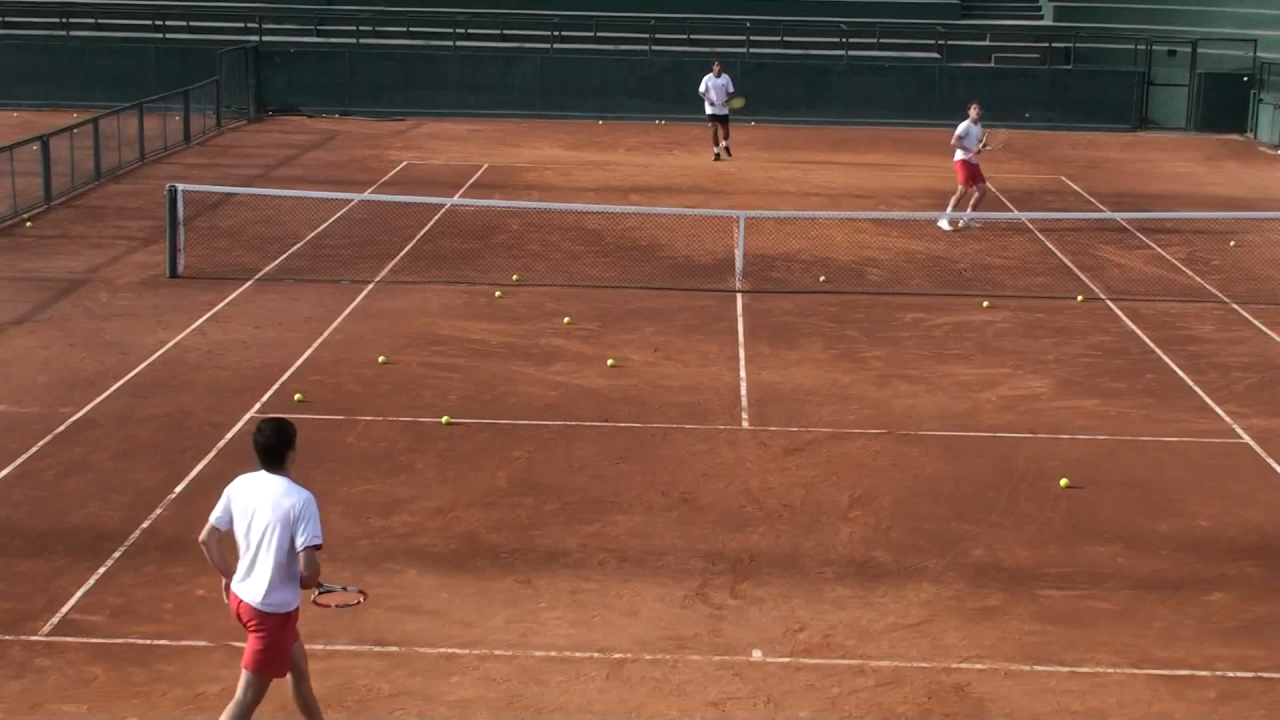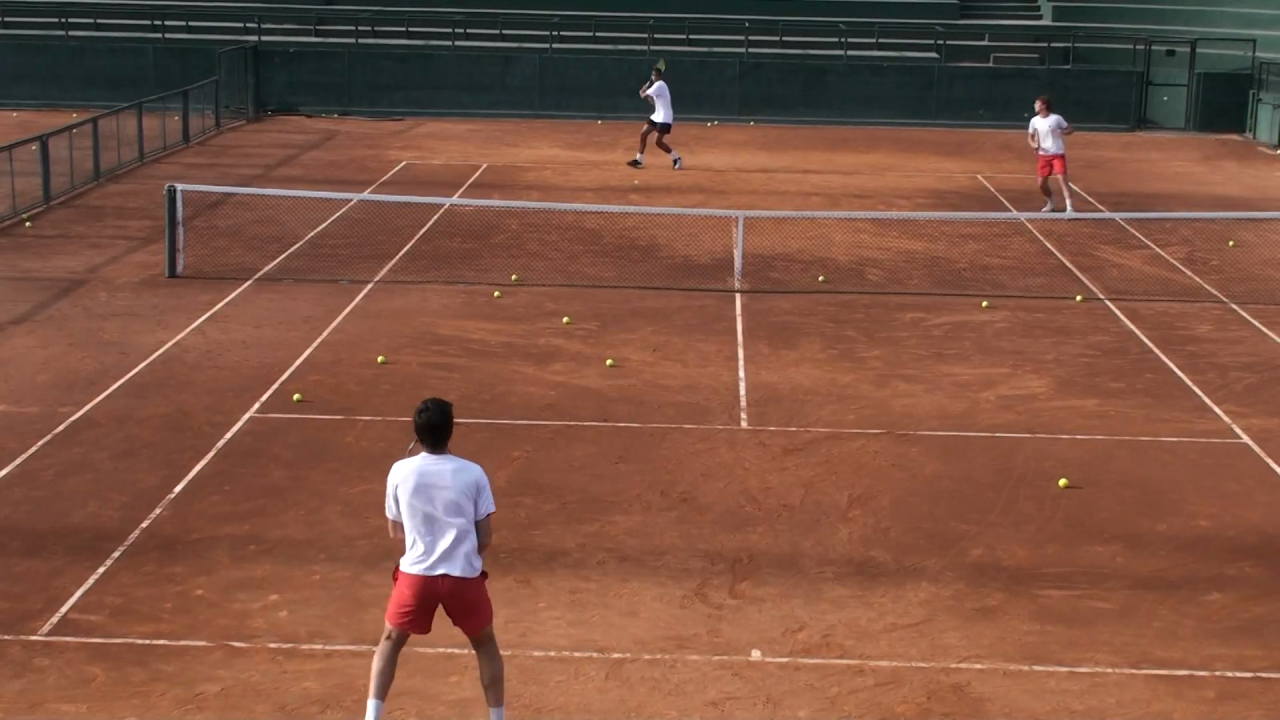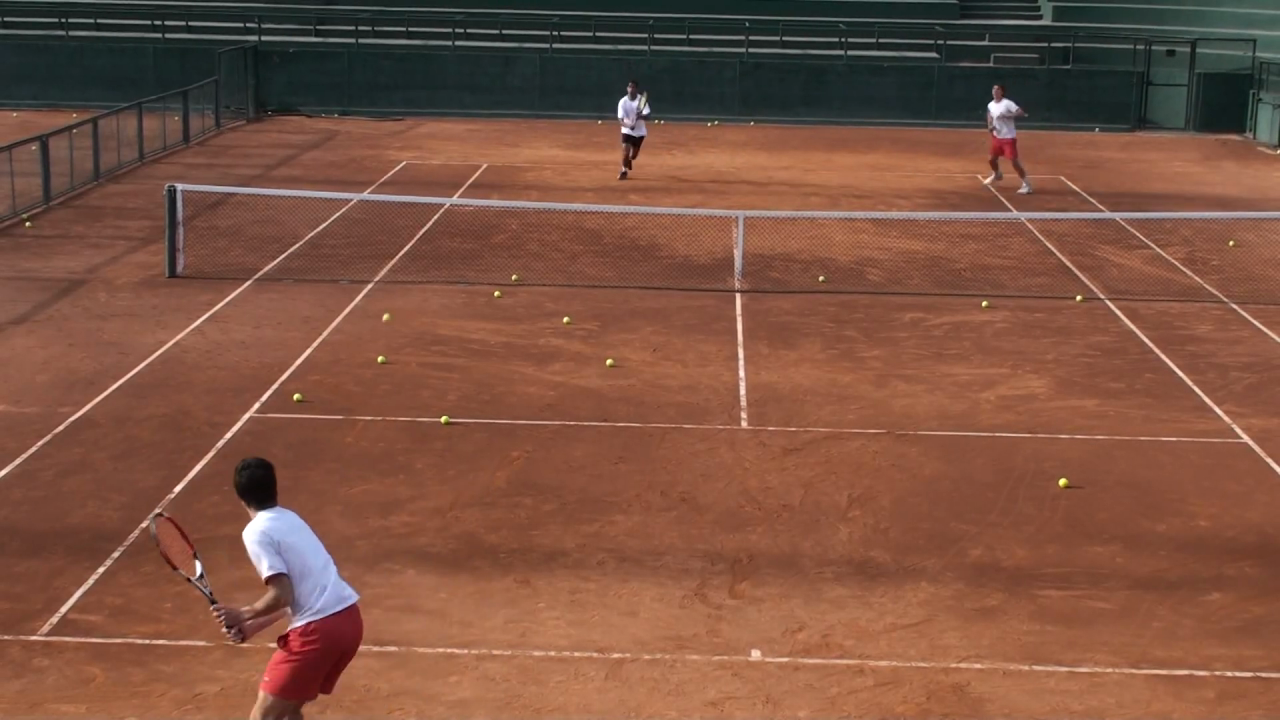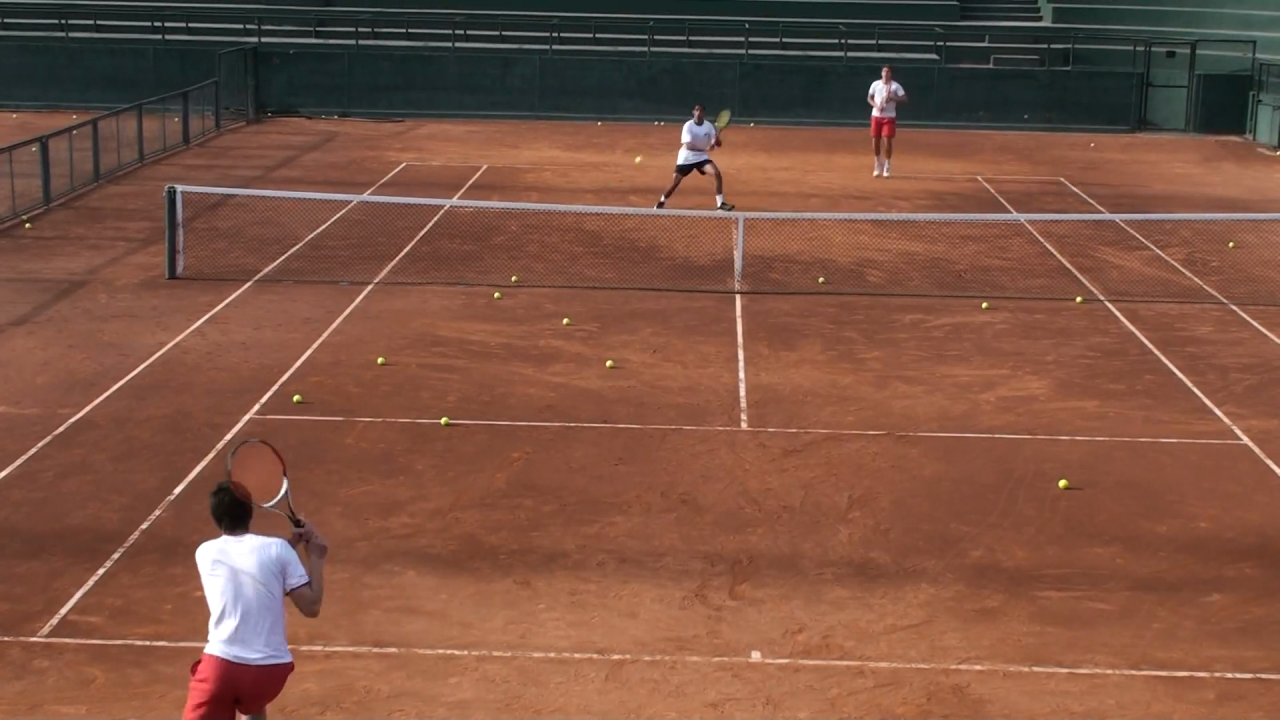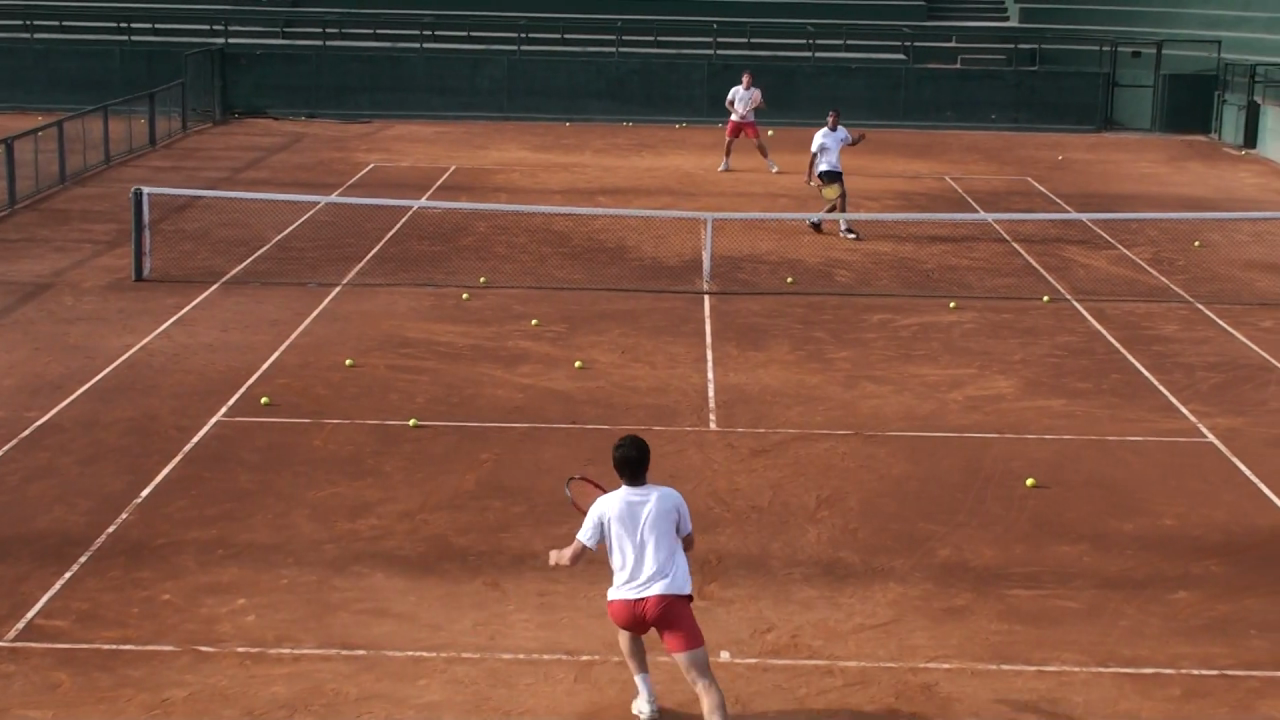
dt=1s
person 1, frame 1
left shoulder: (238, 486)
right shoulder: (301, 500)
left elbow: (206, 539)
right elbow: (307, 568)
right wrist: (311, 582)
left hip: (242, 595)
right hip: (272, 607)
left knee: (297, 662)
person 1, frame 2
left shoulder: (400, 471)
right shoulder: (473, 474)
left elbow: (395, 530)
right elbow: (485, 538)
left hip: (415, 575)
right hip: (464, 576)
left knee: (389, 643)
right knee: (485, 644)
person 1, frame 3
left shoulder: (255, 533)
right shoulder: (291, 520)
left elbow: (282, 596)
left wrist: (243, 615)
right wrist: (252, 626)
left hip: (318, 630)
right hip: (348, 619)
person 1, frame 4
left shoulder: (204, 553)
right shoulder: (278, 550)
right elbow: (311, 608)
right wrist: (318, 561)
left hip: (221, 665)
right hip: (271, 667)
person 1, frame 5
left shoulder: (603, 506)
right shoulder: (670, 498)
left elbow: (571, 557)
right elbow: (688, 544)
left wrist: (556, 556)
left hip: (625, 602)
right hip: (668, 599)
left knee: (629, 629)
right knee: (702, 678)
